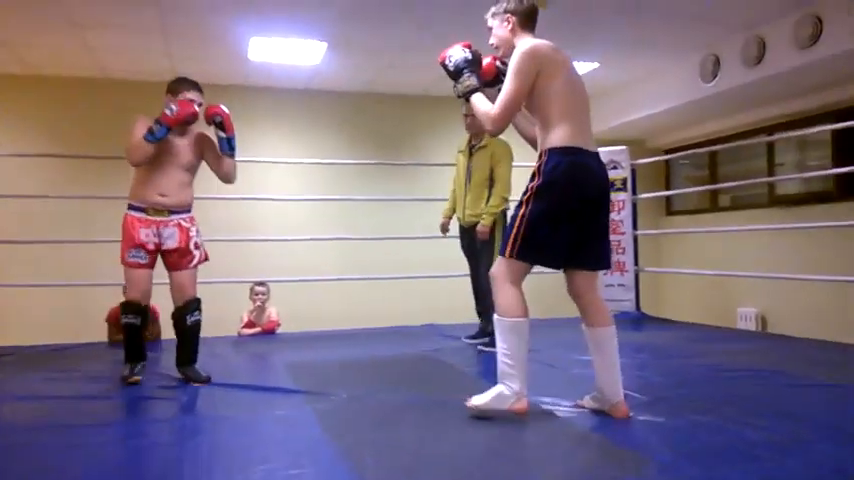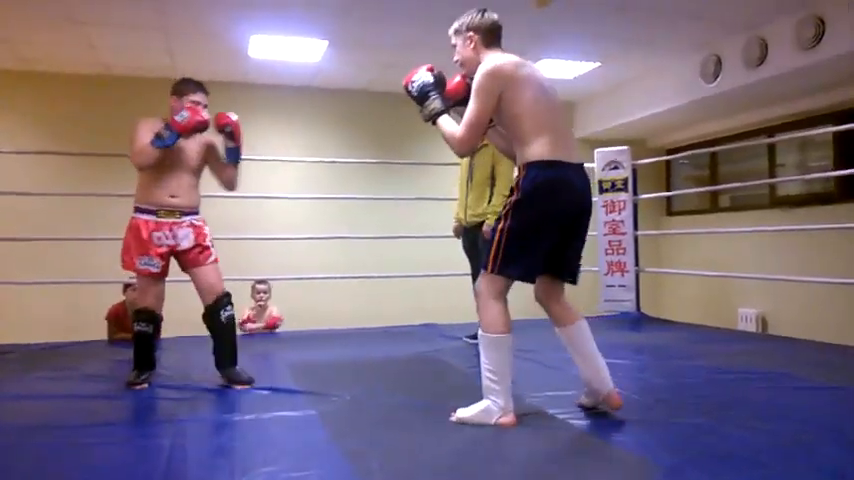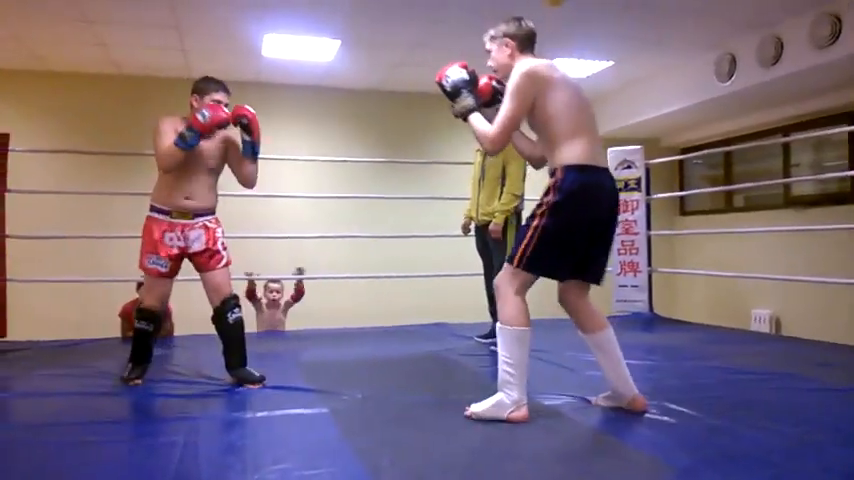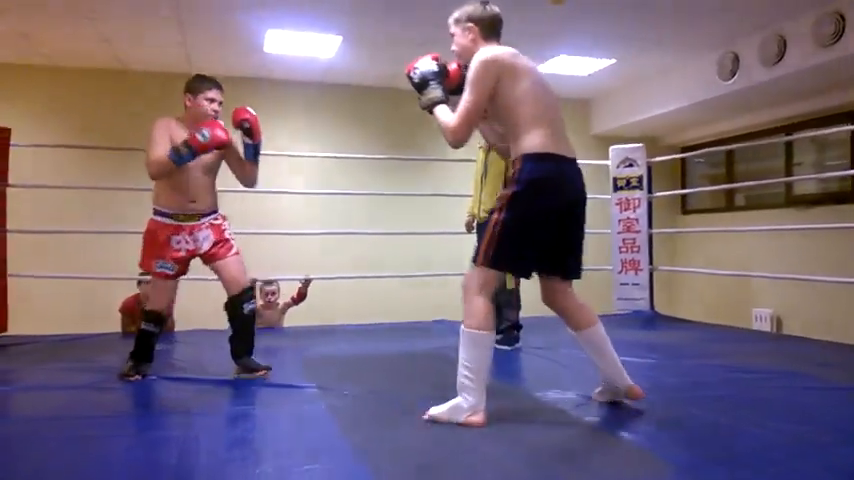
dt=0.4s
person 1, frame 1
left shoulder: (528, 51)
right shoulder: (553, 57)
left elbow: (495, 123)
left wrist: (469, 85)
right wrist: (499, 90)
left hip: (562, 170)
right hip: (591, 172)
left knee: (505, 274)
right knee: (584, 289)
left ankle: (513, 389)
right ankle: (612, 396)
person 1, frame 2
left shoulder: (492, 70)
right shoulder: (525, 71)
left elbow: (463, 144)
left wrist: (435, 107)
right wrist: (484, 118)
left hip: (543, 184)
right hip: (575, 184)
left knee: (490, 290)
right knee: (550, 294)
left ankle: (498, 405)
right ankle: (602, 387)
person 1, frame 3
left shoulder: (527, 72)
right shoulder: (553, 78)
left elbow: (493, 142)
right elbow: (539, 156)
left wrist: (466, 104)
right wrist: (495, 110)
left hip: (574, 188)
right hip: (600, 189)
left knee: (509, 284)
right knee: (574, 297)
left ankle: (512, 398)
right ankle: (626, 392)
person 1, frame 4
left shoulder: (486, 60)
right shoulder: (521, 65)
left elbow: (456, 135)
left wrist: (433, 96)
right wrist: (477, 108)
left hip: (537, 178)
right hip: (568, 180)
left knee: (477, 286)
right knee: (559, 293)
left ankle: (471, 403)
right ankle: (619, 381)
person 2, frame 1
left shoulder: (201, 140)
right shoulder: (145, 124)
left elbow: (229, 176)
right elbow: (135, 158)
left wrist: (225, 135)
right wrist: (164, 124)
left hip: (180, 223)
right hip: (141, 220)
left knee: (186, 298)
right knee: (136, 296)
left ankle: (187, 363)
right ankle: (134, 359)
person 2, frame 2
left shoulder: (205, 141)
right shoulder: (149, 127)
left elbow: (230, 183)
right elbow: (140, 161)
left wrist: (232, 142)
right wrist: (173, 130)
left hip: (190, 225)
right hip: (149, 223)
left knee: (216, 295)
right knee: (149, 301)
left ankle: (228, 365)
right ankle: (143, 366)
person 2, frame 3
left shoulder: (225, 140)
right shoulder: (170, 125)
left elbow: (249, 181)
right elbow: (166, 162)
left wrist: (251, 140)
right wrist: (195, 128)
left hip: (204, 226)
right hip: (164, 224)
left knee: (225, 297)
right knee: (153, 300)
left ankle: (237, 366)
right ankle: (138, 362)
person 2, frame 4
left shoulder: (218, 139)
right shoulder: (166, 127)
left elbow: (249, 180)
right elbow: (154, 170)
left wrist: (252, 142)
right wrist: (192, 147)
left hip: (210, 224)
right hip: (170, 226)
left knee: (242, 287)
right knee: (160, 304)
left ankle: (244, 359)
right ankle: (139, 361)
person 3, frame 1
left shoulder: (498, 147)
right shoulder: (462, 152)
left elbow: (501, 189)
left wrist: (487, 219)
right wrist: (448, 214)
left hip: (488, 224)
right hip: (466, 224)
left knee: (490, 278)
right knee: (477, 278)
left ankle: (496, 331)
right ankle: (485, 326)
person 3, frame 2
left shoulder: (497, 147)
left elbow: (503, 187)
left wrist: (491, 219)
right wrist: (458, 218)
left hip: (490, 223)
right hip: (470, 224)
right knee: (478, 278)
person 3, frame 3
left shoulder: (510, 145)
right shoulder: (482, 150)
left elbow: (513, 186)
left wrist: (498, 218)
right wrist: (469, 215)
left hip: (501, 222)
right hip: (483, 222)
right knee: (491, 277)
right ankle: (497, 326)
person 3, frame 4
left shoulder: (509, 145)
right shoulder: (484, 149)
right wrist: (472, 213)
right hip: (484, 220)
left knee: (506, 274)
left ankle: (511, 328)
right ankle: (500, 323)
